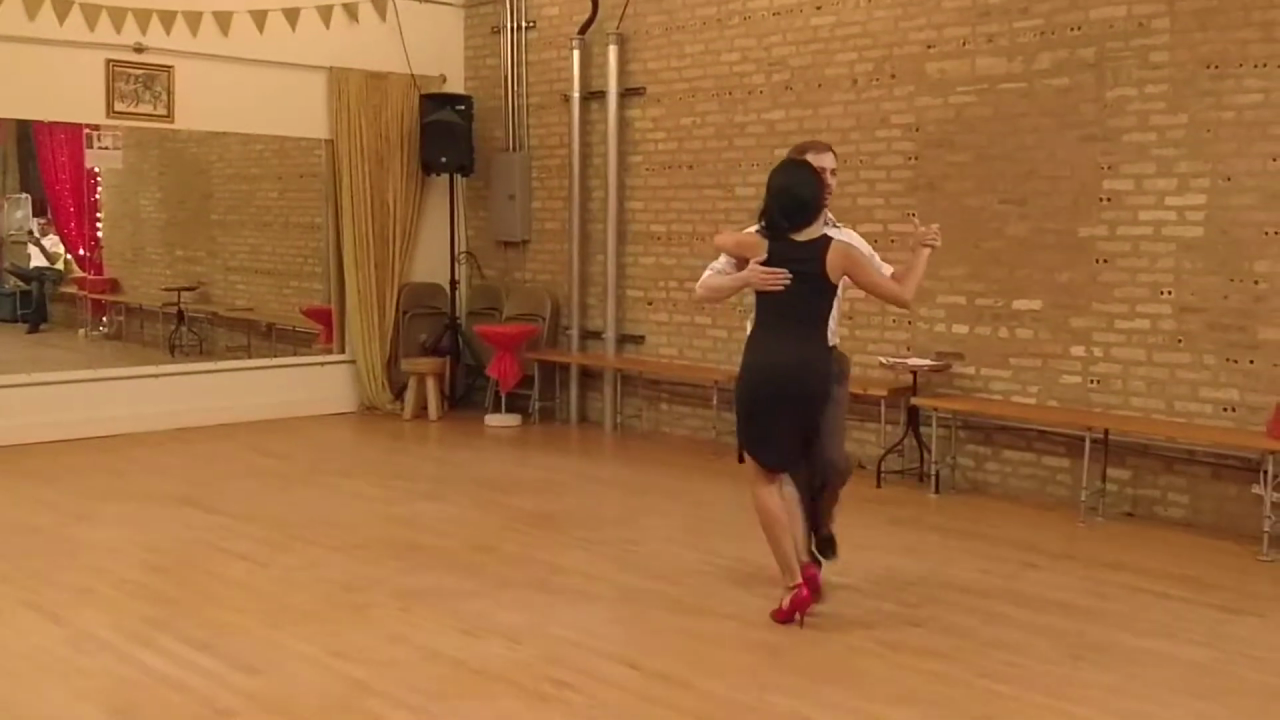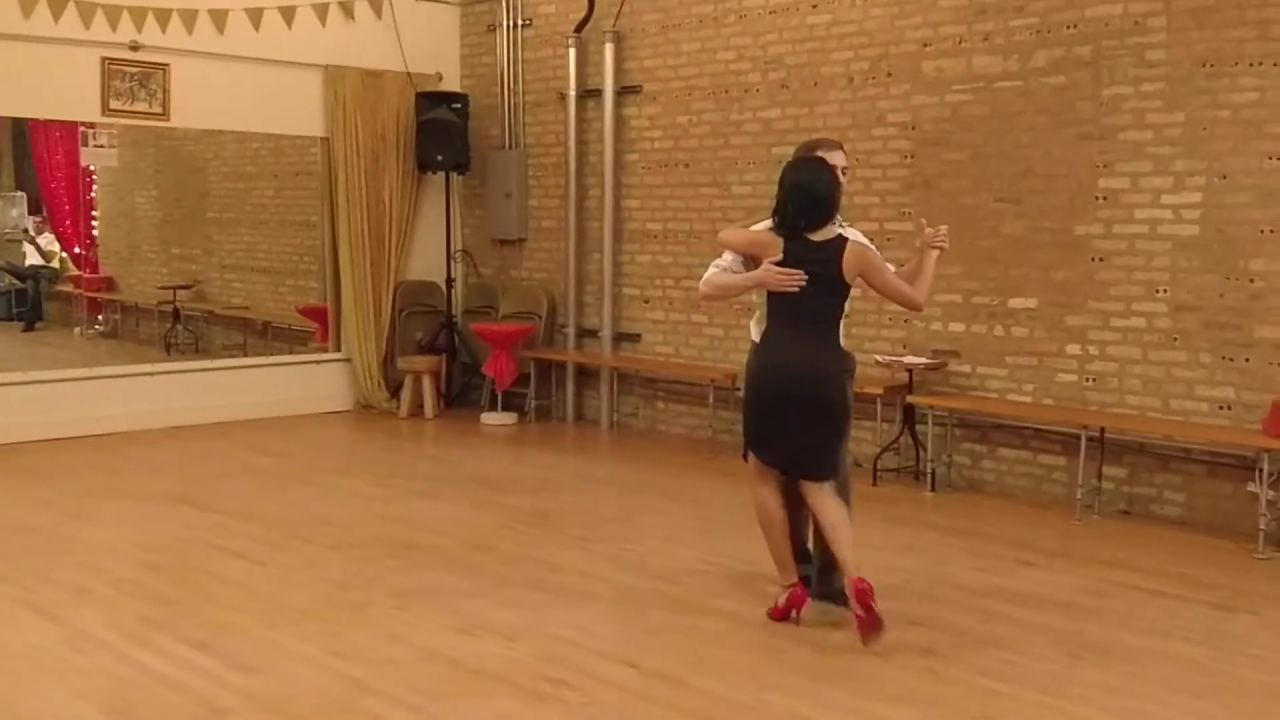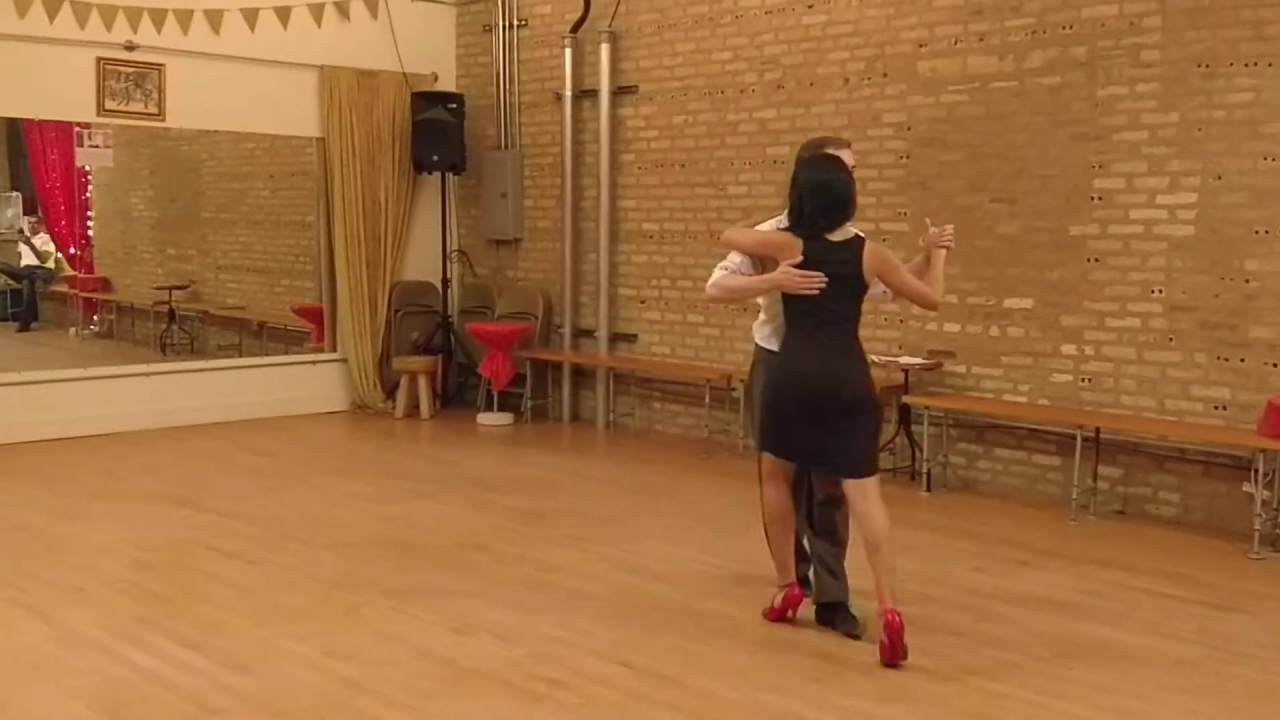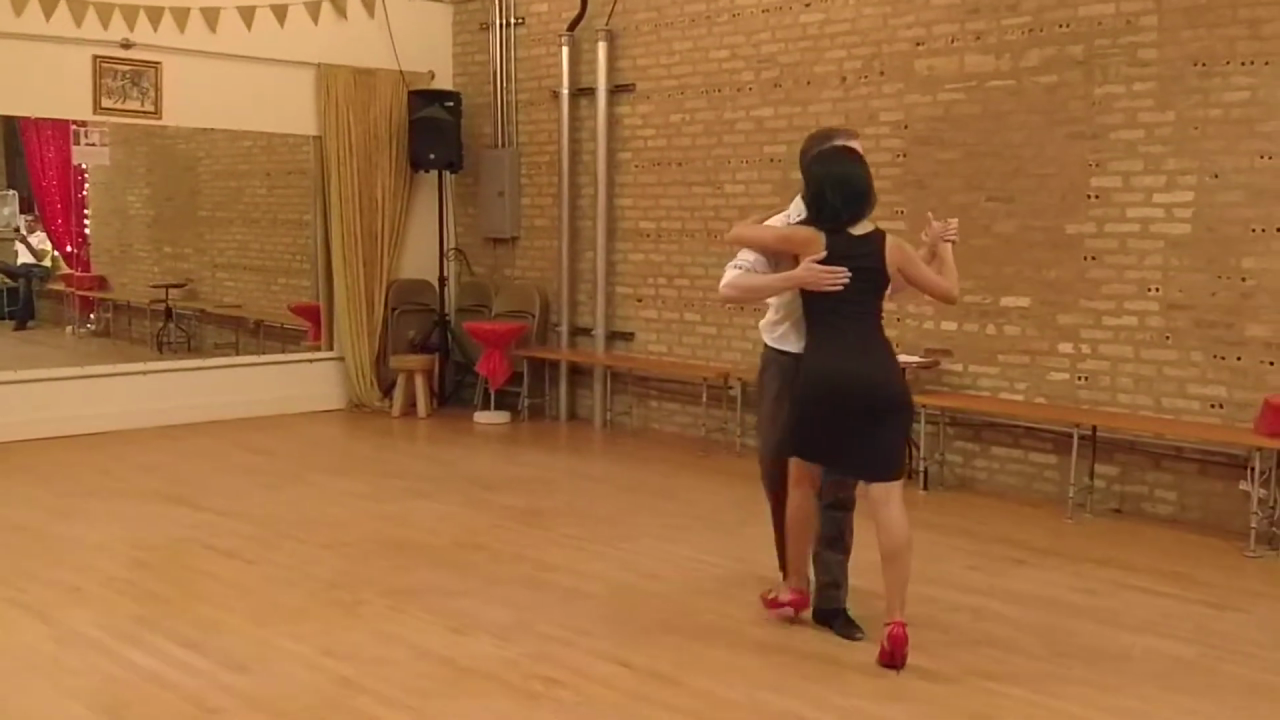
dt=0.2s
person 1, frame 1
left shoulder: (759, 246)
right shoulder: (839, 253)
left elbow: (719, 240)
right elbow: (902, 296)
right wrist: (923, 249)
left hip: (763, 367)
right hip: (811, 370)
left knee: (765, 477)
right knee: (784, 474)
left ankle: (793, 583)
right ankle: (800, 564)
person 1, frame 2
left shoulder: (771, 245)
right shoulder: (853, 253)
left elbow: (724, 236)
right elbow: (915, 299)
right wrist: (931, 252)
left hip: (774, 369)
right hip: (824, 374)
left knee: (766, 479)
right knee: (820, 487)
left ankle: (791, 585)
right ankle: (855, 581)
person 1, frame 3
left shoulder: (787, 245)
right shoulder: (870, 253)
left elbow: (729, 236)
right elbow: (931, 297)
left wrist: (765, 231)
right wrist: (938, 252)
left hip: (795, 374)
right hip: (849, 377)
left knee: (775, 478)
right knee: (865, 493)
left ankle: (788, 586)
right ankle: (889, 609)
person 1, frame 4
left shoulder: (806, 240)
right shoulder: (889, 247)
left elbow: (738, 233)
right elbow: (948, 290)
left wrist: (769, 226)
right wrist: (945, 245)
left hip: (825, 374)
right hip: (880, 375)
left knee: (802, 481)
right knee: (887, 498)
left ankle: (795, 586)
right ankle: (896, 624)
person 2, frame 1
left shoulder: (845, 241)
right elbow: (704, 290)
right wrist: (745, 279)
left hip: (825, 363)
left knee: (832, 461)
left ankle: (816, 521)
right ankle: (799, 557)
person 2, frame 2
left shoulder: (851, 241)
right shoulder: (766, 236)
right elbow: (709, 286)
left wrist: (924, 254)
right wrist: (758, 279)
left knee: (833, 471)
left ankle: (831, 574)
right ankle: (799, 568)
person 2, frame 3
right shoulder: (771, 236)
left elbow: (892, 288)
right elbow: (716, 287)
left wrist: (927, 256)
right wrist: (773, 281)
right hip: (777, 367)
left knee: (831, 484)
left ankle: (831, 597)
right ankle: (794, 570)
person 2, frame 4
right shoulder: (782, 230)
left elbow: (892, 284)
right elbow: (730, 287)
left wrist: (931, 249)
right wrist: (796, 278)
right hip: (787, 366)
left knee: (838, 487)
right knee: (782, 477)
left ankle: (830, 599)
right ankle: (795, 572)
